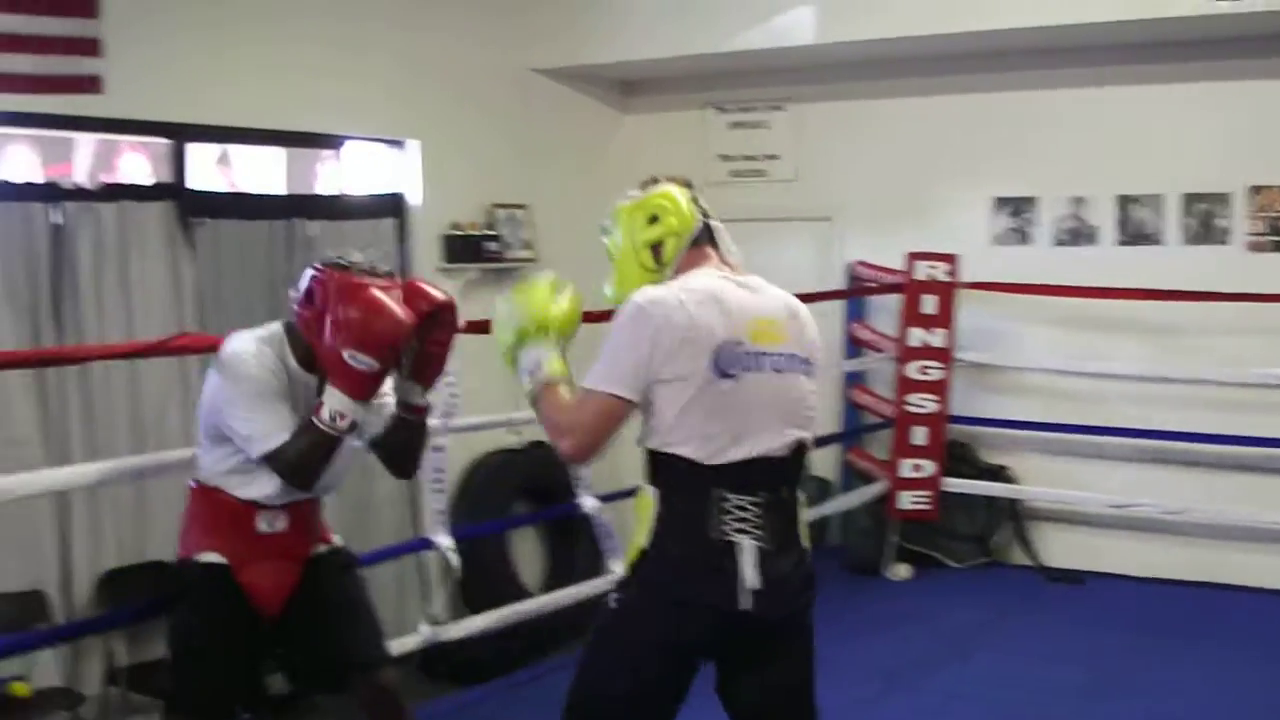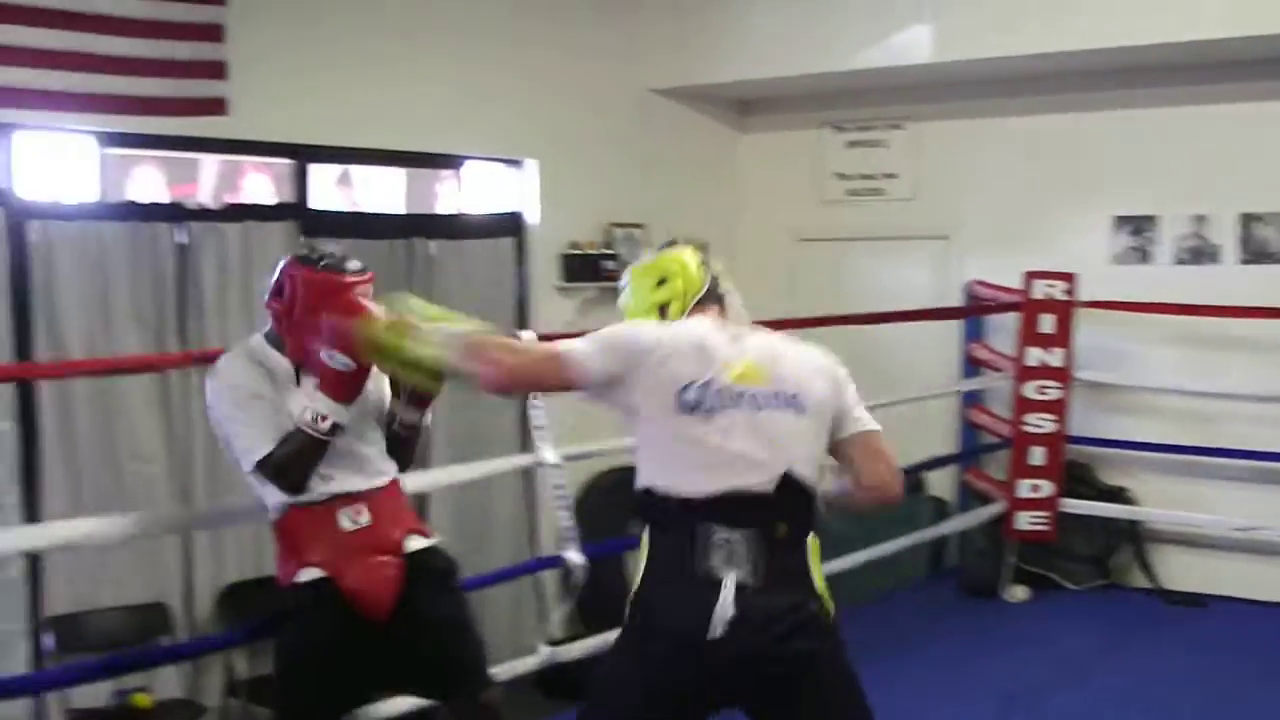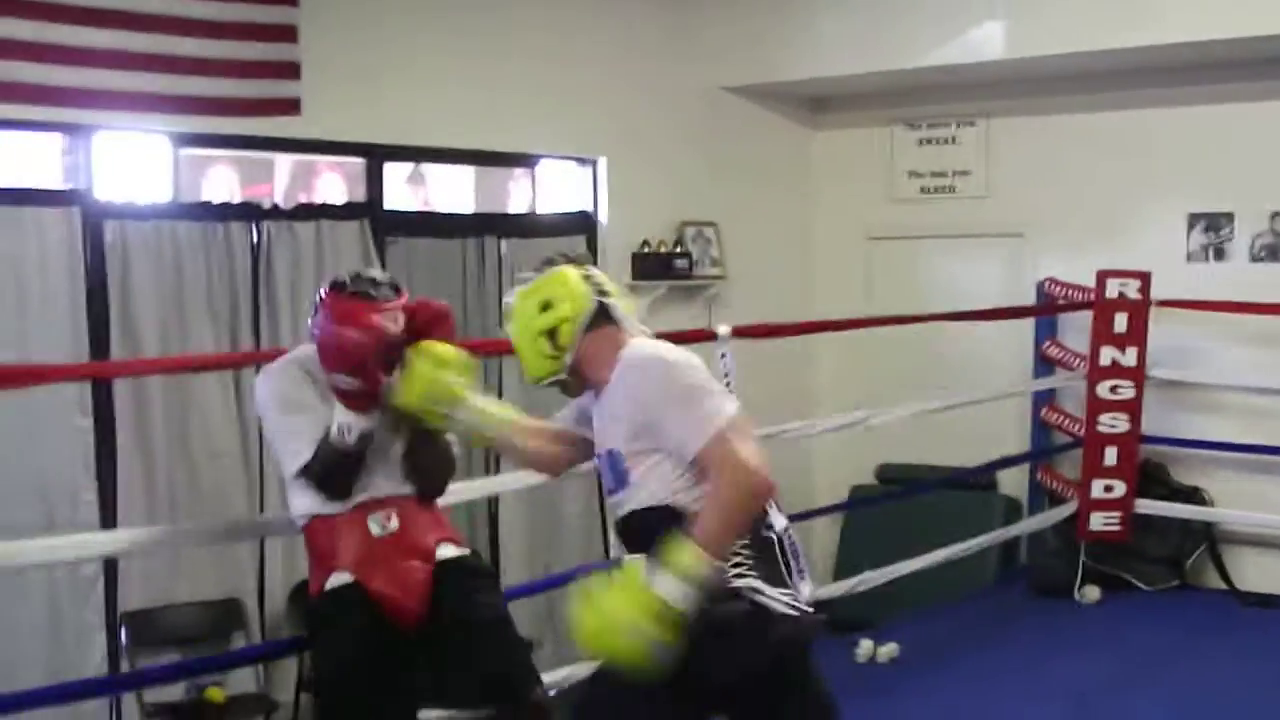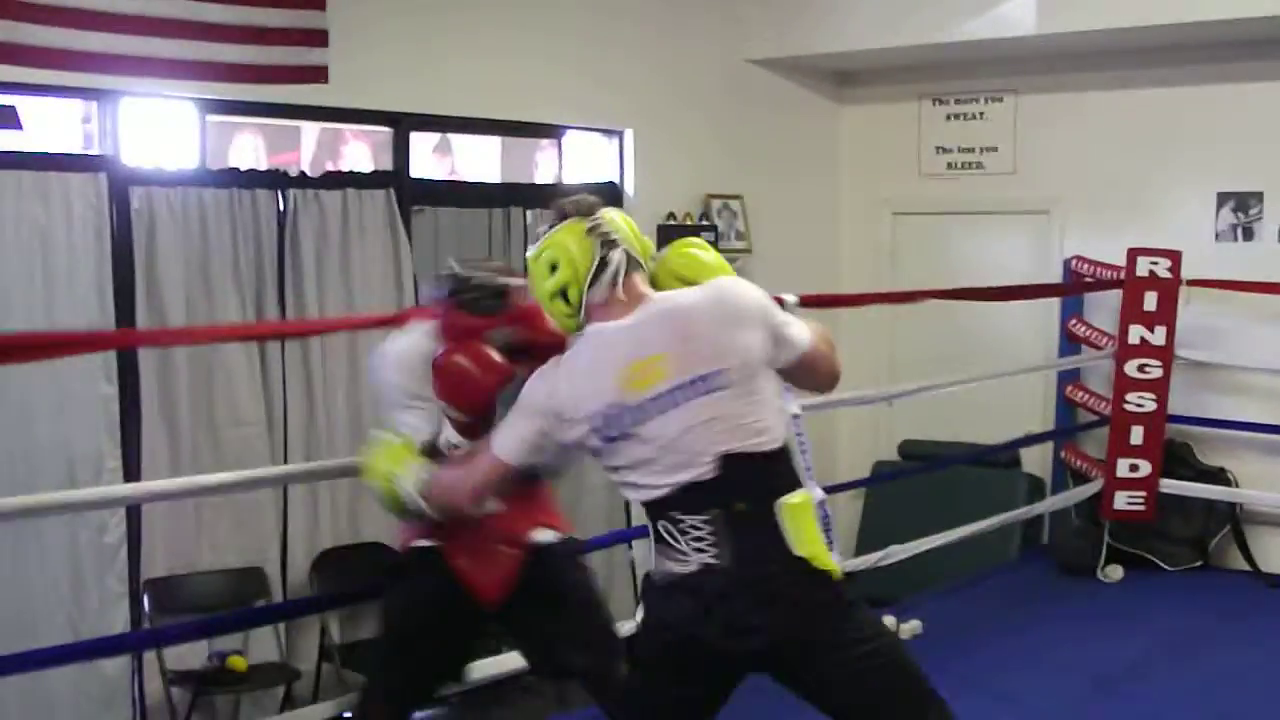
dt=0.3s
person 1, frame 1
left shoulder: (655, 310)
right shoulder: (795, 314)
left elbow: (574, 439)
left wrist: (537, 355)
left hip: (679, 574)
right hip: (778, 571)
person 1, frame 2
left shoulder: (649, 347)
right shoulder: (814, 365)
left elbow: (506, 369)
right elbow: (883, 485)
left wrist: (412, 329)
left hip: (679, 616)
right hip: (789, 614)
person 1, frame 3
left shoulder: (657, 370)
left elbow: (746, 480)
right elbow: (552, 448)
left wrist: (670, 586)
right wrist: (461, 405)
left hip: (686, 629)
right hip: (759, 620)
person 1, frame 4
left shoulder: (564, 381)
right shoulder: (732, 302)
left elbow: (466, 487)
right elbow: (823, 372)
left wrist: (413, 487)
left hip: (686, 600)
right hip: (788, 581)
person 2, frame 1
left shoulder: (361, 365)
right shoulder: (245, 359)
left elbow: (402, 463)
right elbow: (298, 470)
left wrist: (418, 379)
right wrist: (351, 385)
left hip: (302, 535)
right hip: (223, 543)
left knee: (375, 680)
person 2, frame 2
left shoulder: (360, 359)
right shoulder: (236, 374)
right elbow: (289, 477)
left wrist: (416, 397)
right wrist: (332, 387)
left hip: (400, 536)
right hip: (317, 554)
person 2, frame 3
right shoulder: (284, 381)
left elbow: (433, 483)
right elbow: (331, 483)
right wrist: (354, 394)
left hip: (429, 542)
right hip: (348, 562)
person 2, frame 4
left shoulder: (536, 352)
right shoulder: (403, 360)
left elbow: (535, 468)
right wrist: (463, 417)
left hip: (526, 516)
right hip: (447, 533)
left knee: (605, 671)
